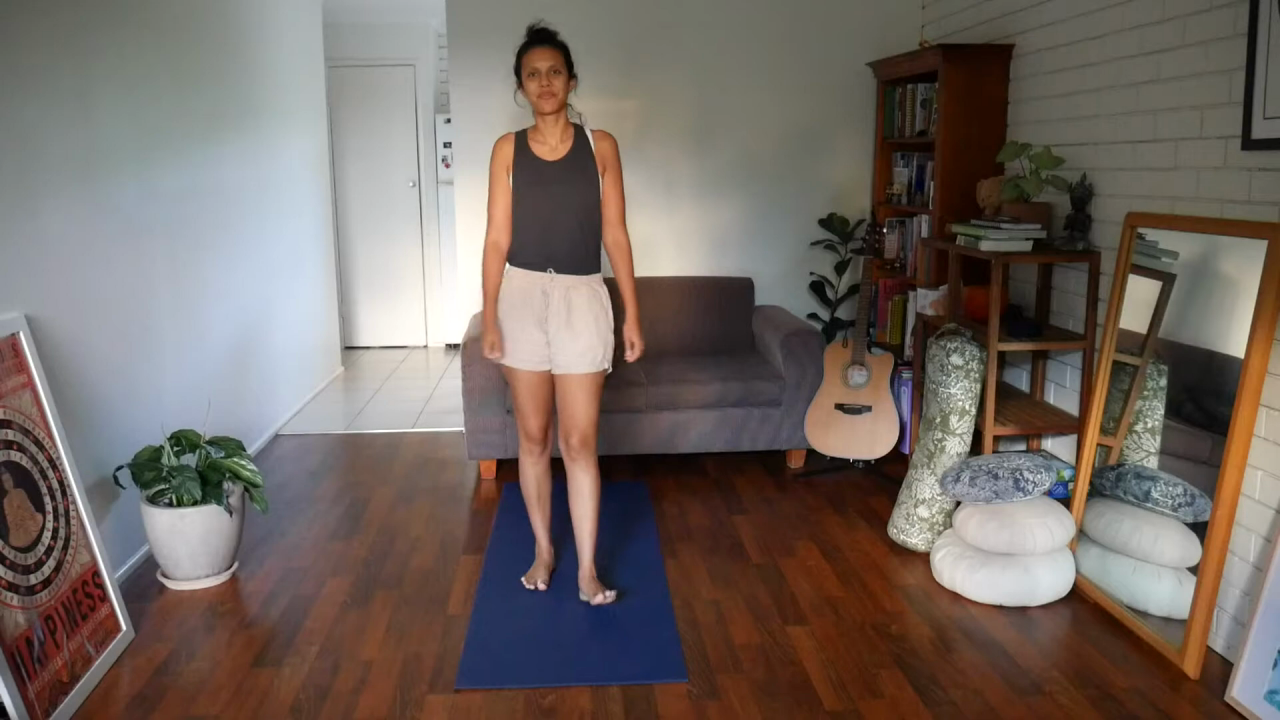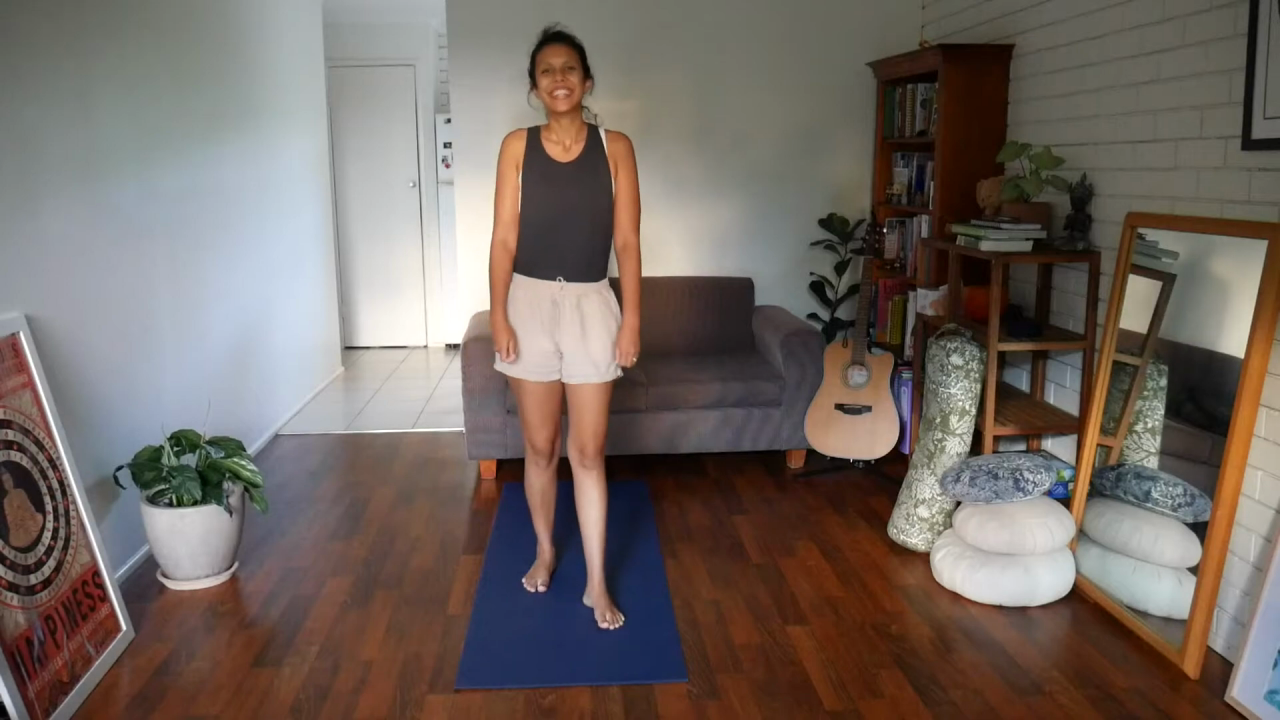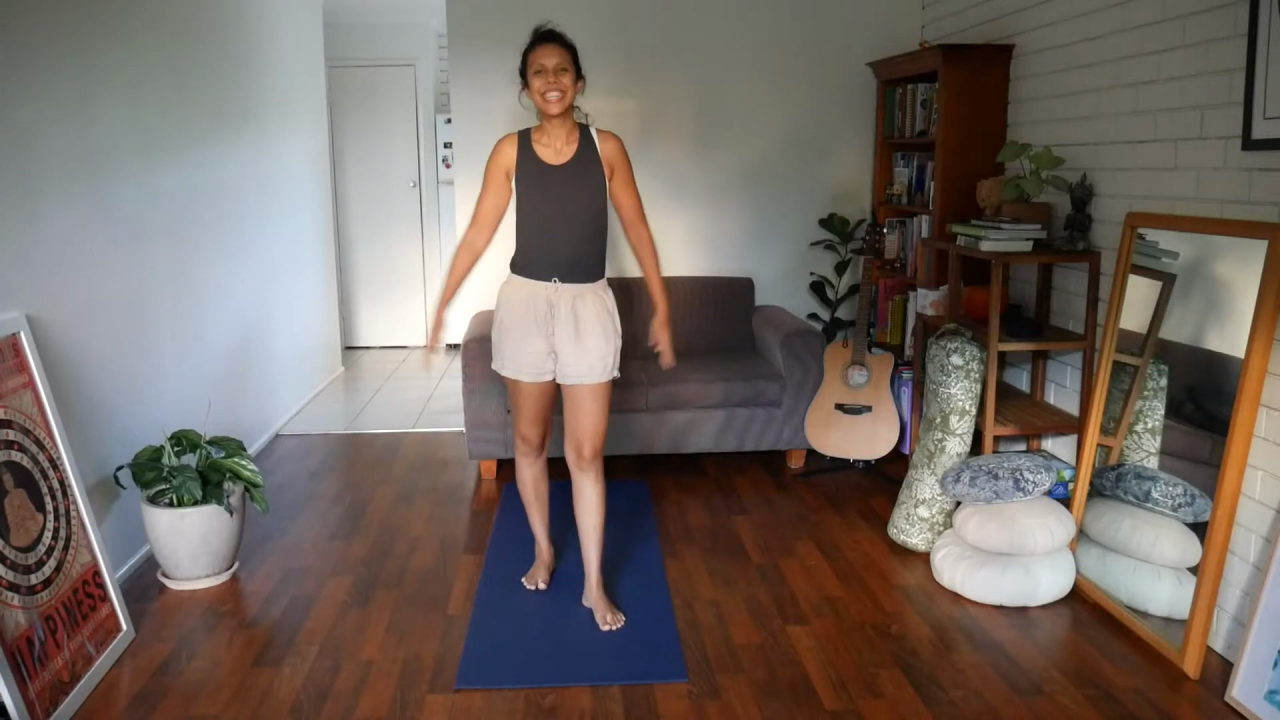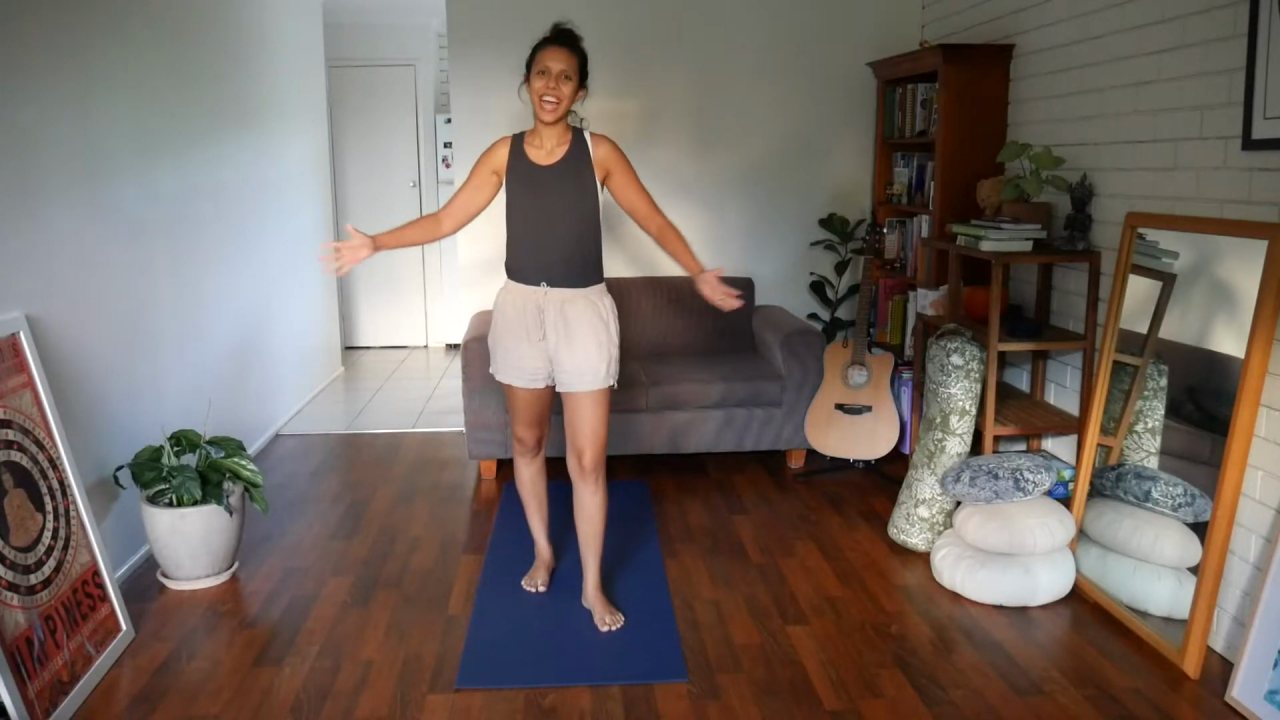
dt=0.7s
person 1, frame 1
left shoulder: (600, 146)
right shoulder: (508, 149)
left elbow: (615, 234)
right elbow: (497, 237)
left wrist: (632, 314)
right wrist: (489, 313)
left hip: (582, 299)
right hip: (524, 297)
left knee: (580, 442)
right knee: (533, 437)
left ankle: (588, 570)
right ankle: (543, 551)
person 1, frame 2
left shoulder: (615, 147)
right shoulder: (517, 146)
left elbow: (627, 240)
right elbow: (504, 238)
left wrist: (630, 320)
right wrist: (499, 315)
left hip: (592, 306)
right hip: (530, 303)
left knee: (587, 452)
right knee: (540, 447)
left ankle: (596, 582)
right ankle: (544, 551)
person 1, frame 3
left shoulder: (606, 147)
right shoulder: (509, 151)
left elbow: (637, 230)
right elbow: (478, 234)
left wrist: (660, 310)
right wrist: (441, 309)
left hip: (588, 306)
right hip: (525, 303)
left knee: (586, 452)
right knee: (530, 440)
left ankle: (594, 583)
right ankle: (543, 549)
person 1, frame 4
left shoulder: (600, 151)
right shoulder: (503, 153)
left elbow: (653, 220)
right elbow: (446, 220)
left wrist: (699, 274)
right wrist: (376, 242)
left hip: (584, 311)
right hip: (520, 310)
left knee: (588, 461)
right knee: (527, 443)
left ankle: (593, 586)
right ankle: (543, 552)
